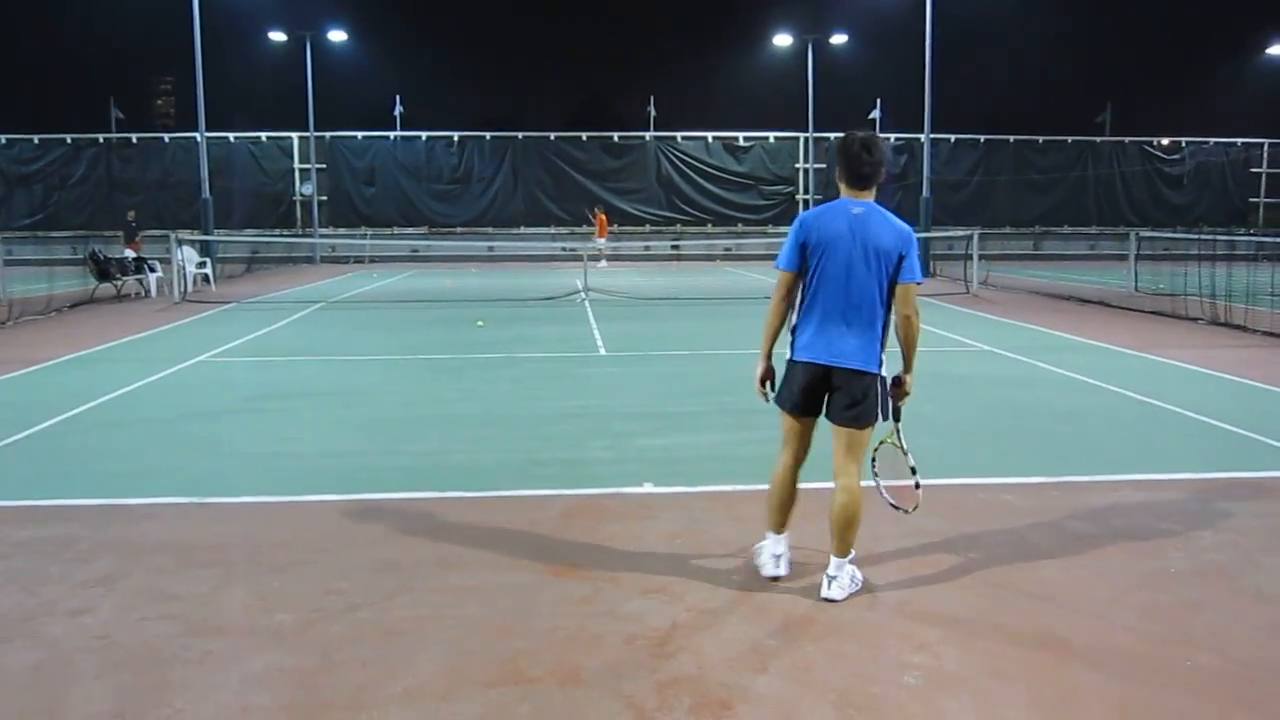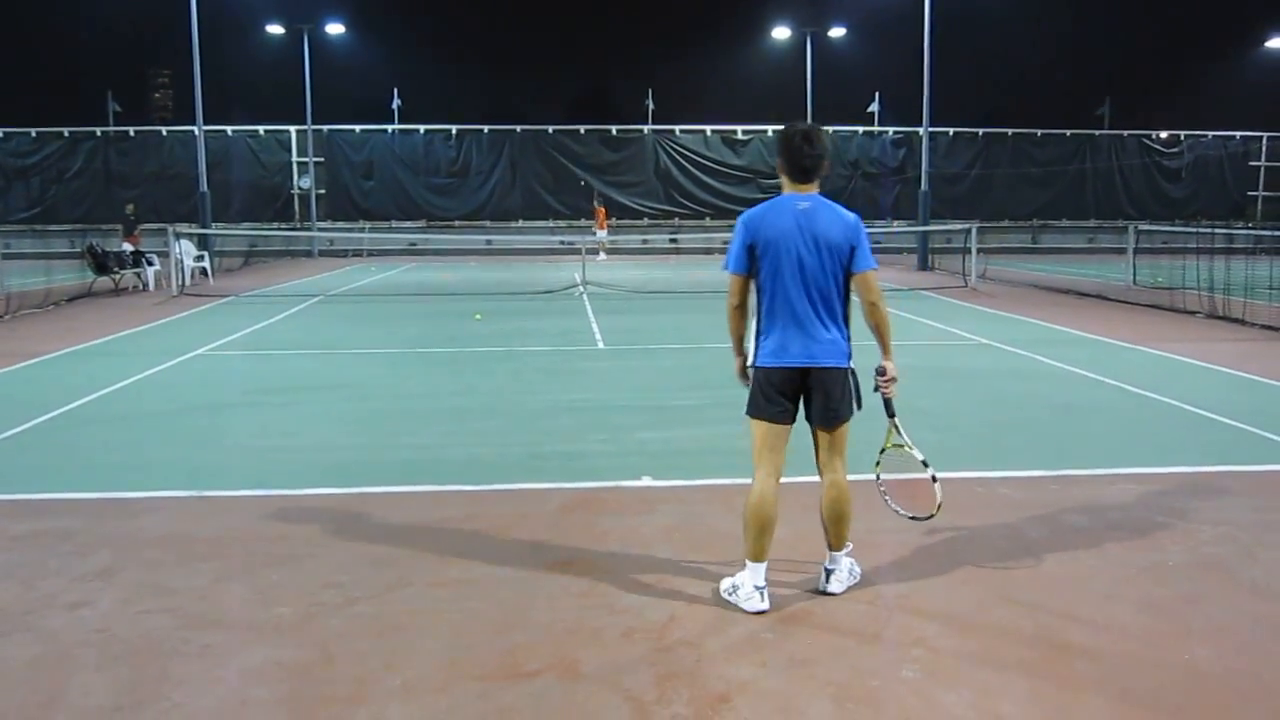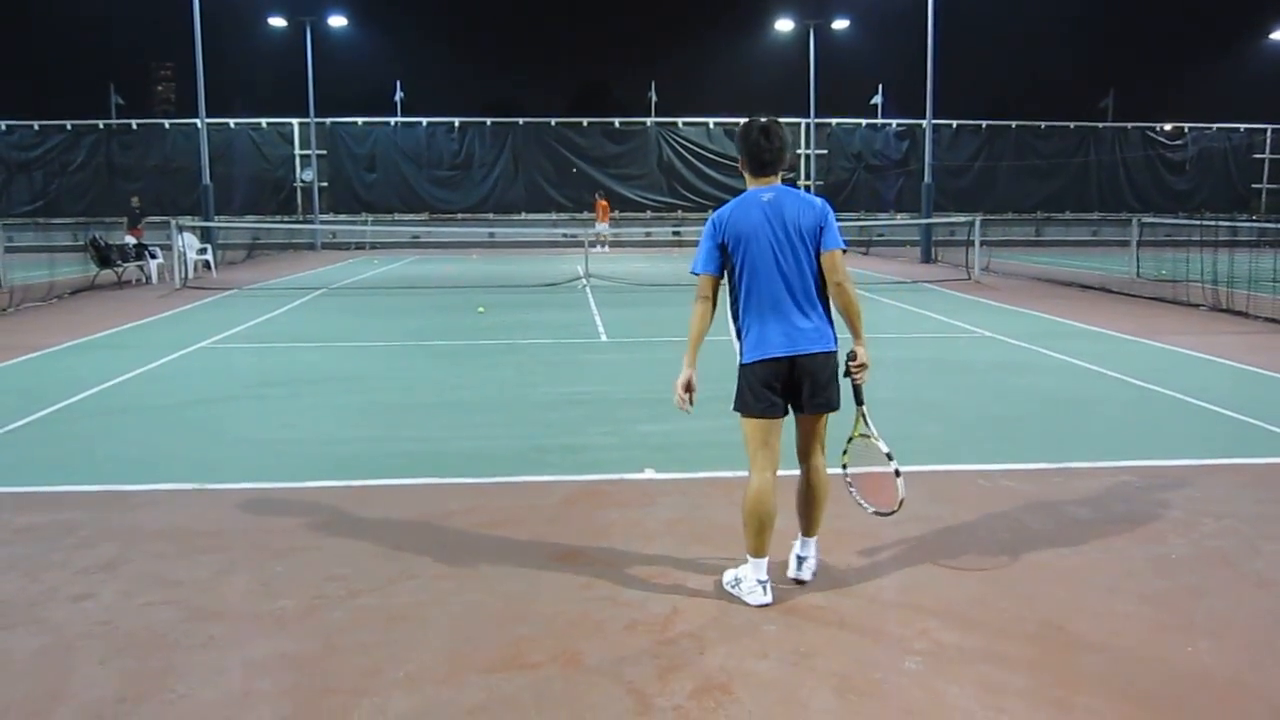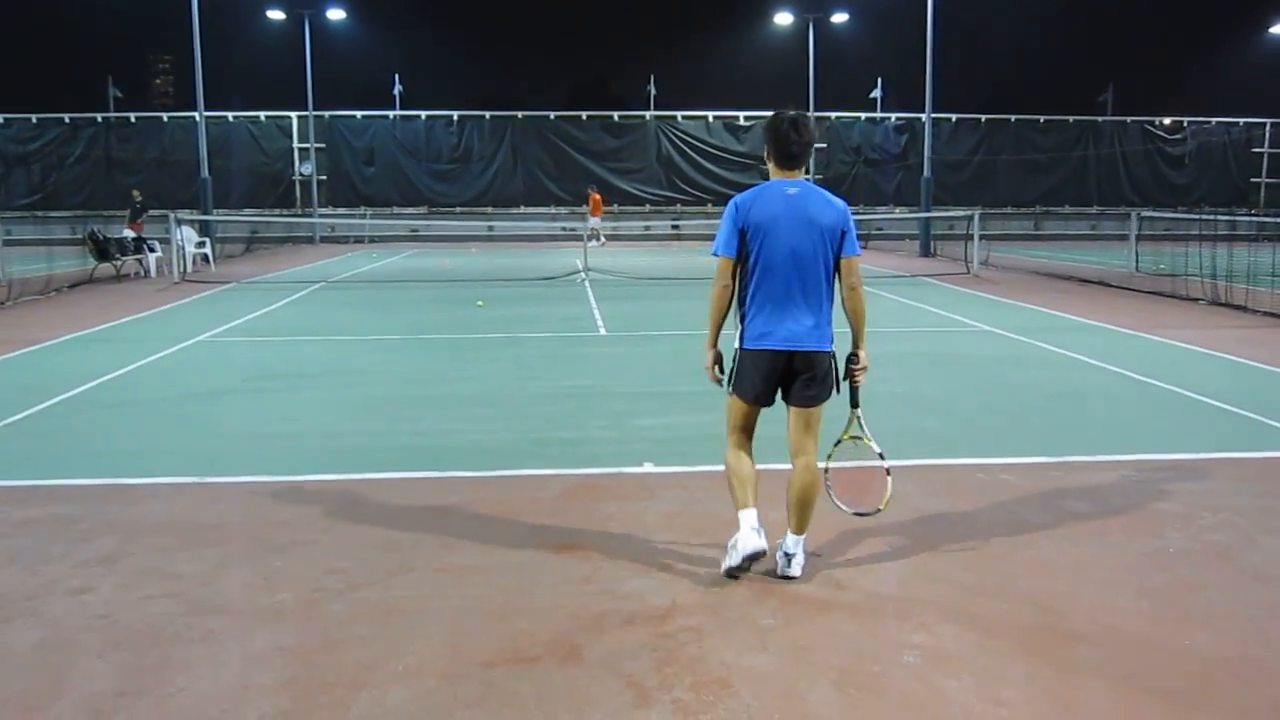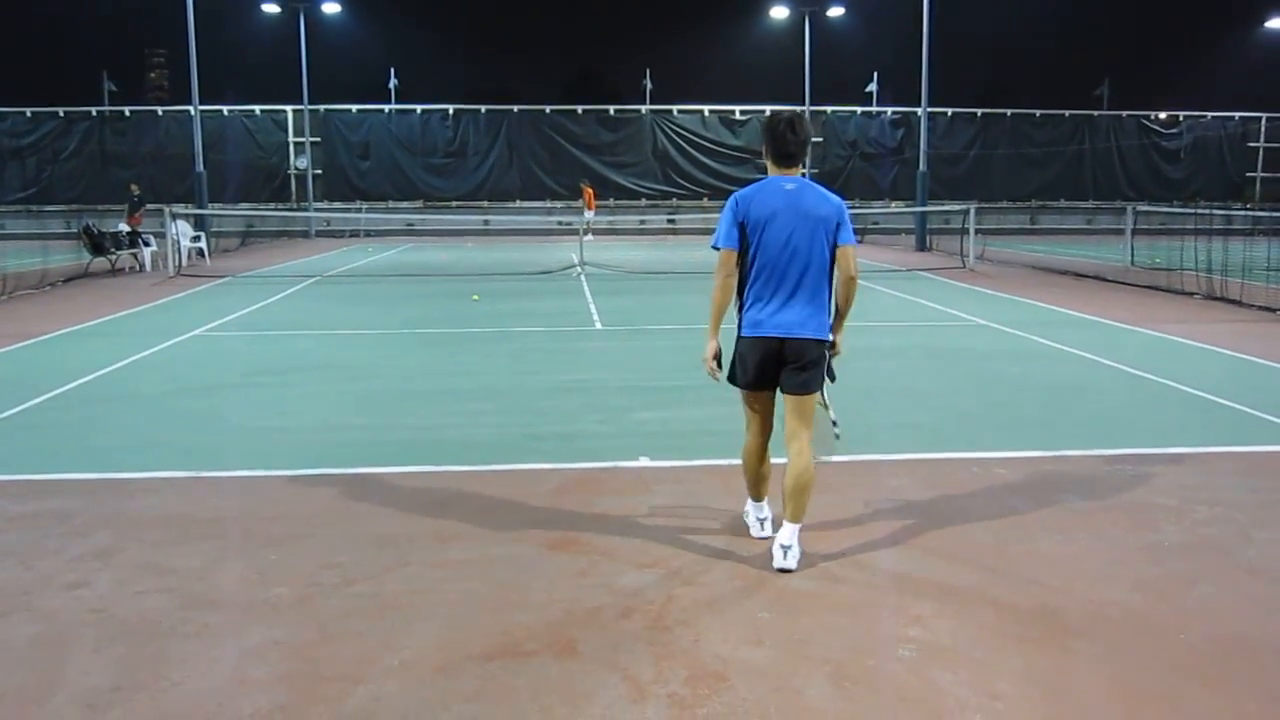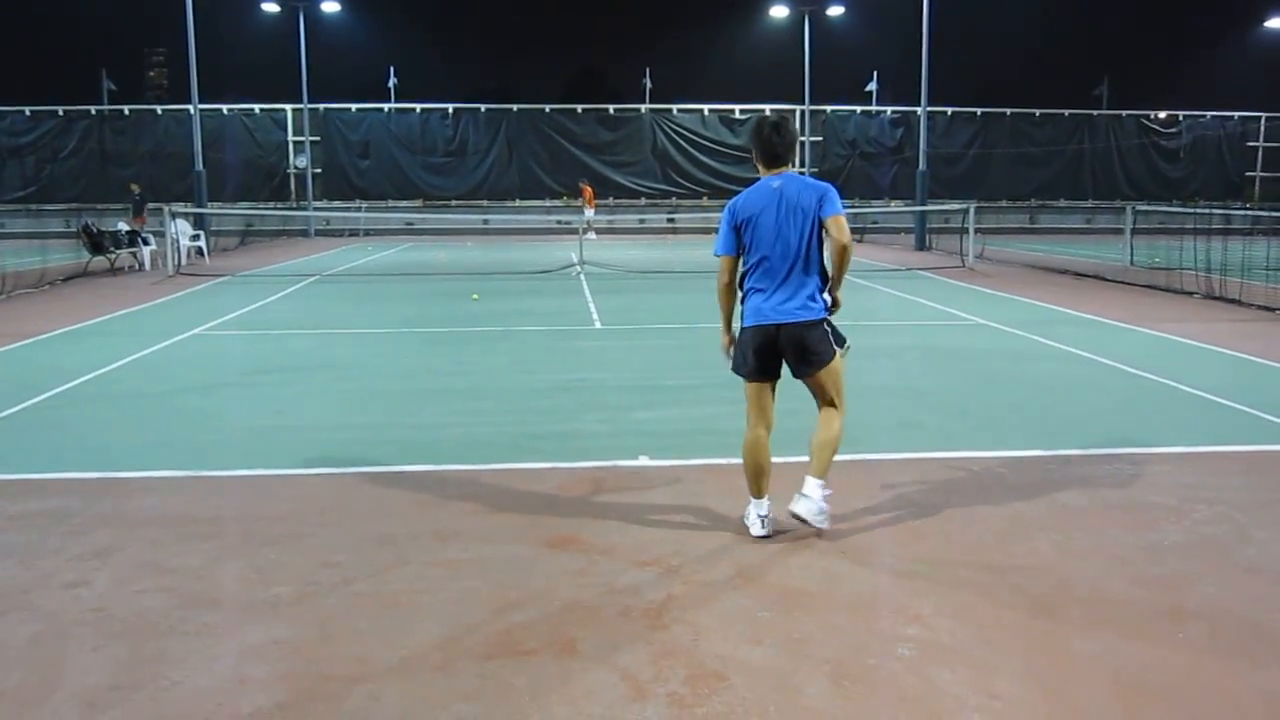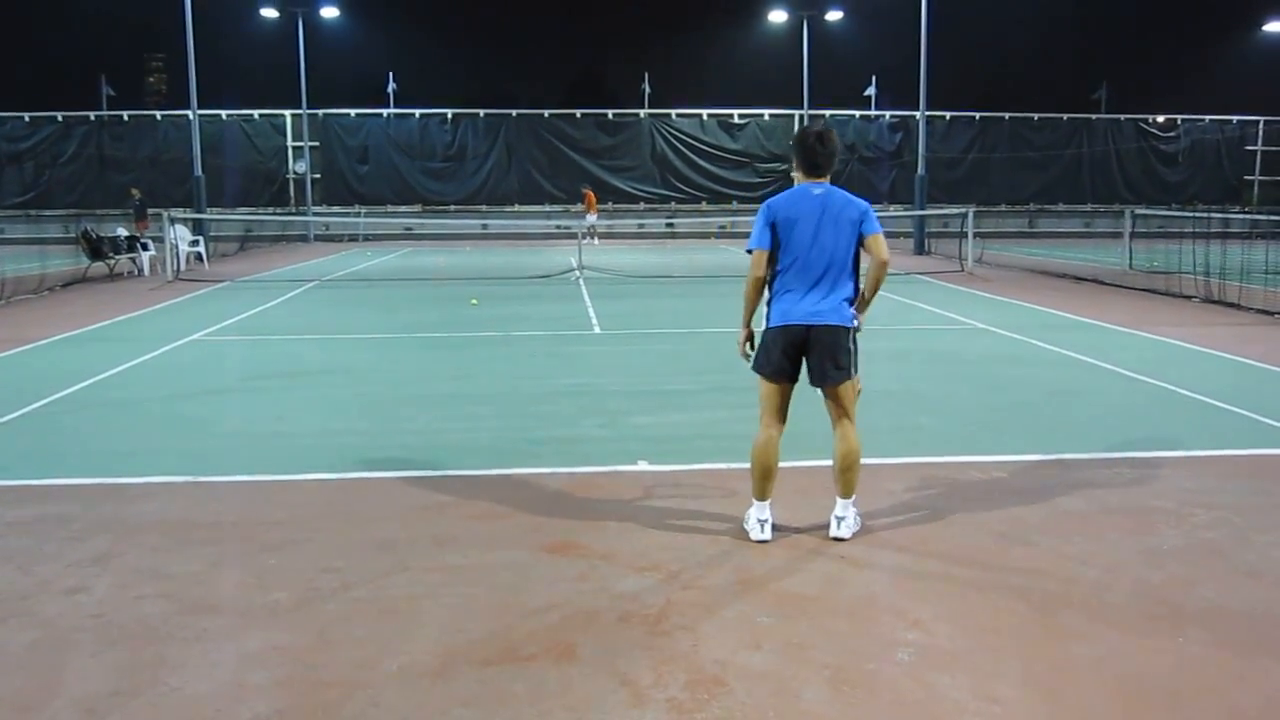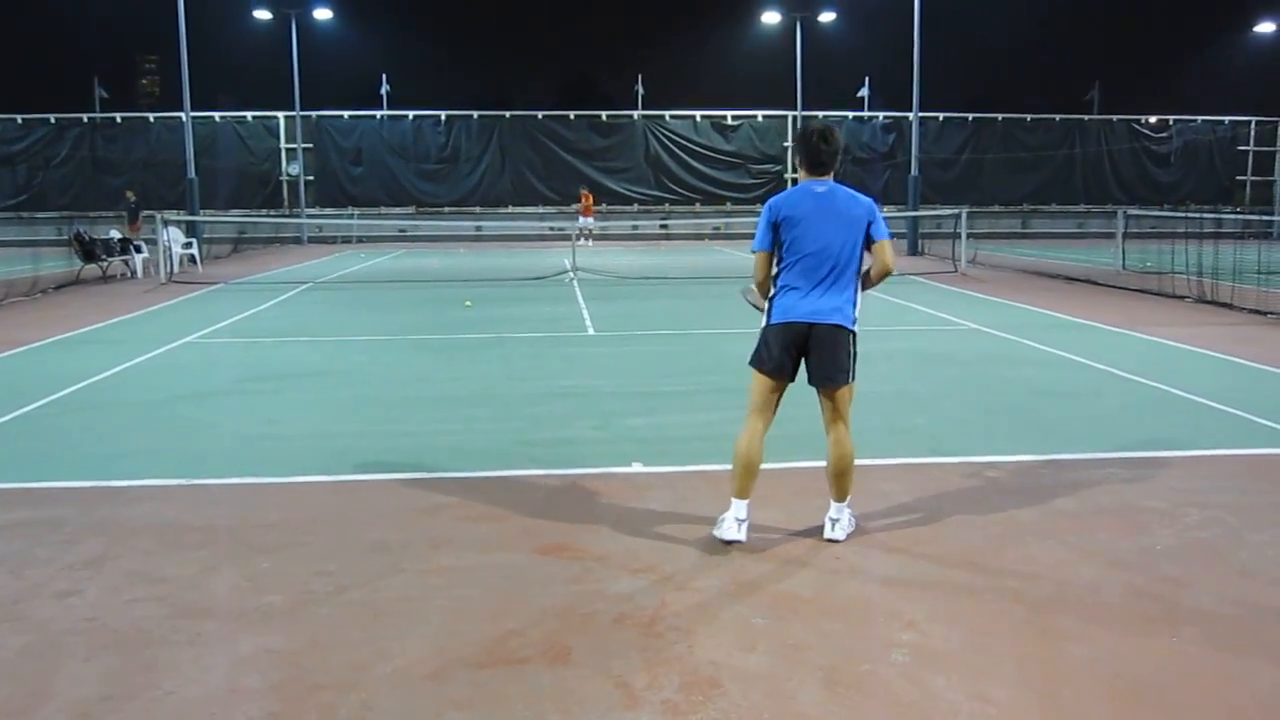
dt=0.4s
person 1, frame 1
left shoulder: (808, 223)
right shoulder: (901, 235)
left elbow: (782, 298)
right elbow: (906, 313)
left wrist: (765, 356)
right wrist: (907, 370)
left hip: (806, 358)
right hip: (860, 366)
left knee: (790, 456)
right knee: (847, 471)
left ankle: (774, 549)
right ankle: (839, 572)
person 1, frame 2
left shoulder: (753, 222)
right shoulder: (847, 223)
left elbow: (737, 301)
right elbow: (871, 299)
left wrist: (739, 353)
right wrist: (887, 356)
left hip: (773, 362)
right hip: (830, 362)
left knee: (765, 474)
right knee: (832, 472)
left ankle: (752, 582)
right ankle: (838, 567)
person 1, frame 3
left shoulder: (723, 220)
right shoulder: (816, 209)
left elbow: (704, 299)
right elbow: (838, 281)
left wrist: (688, 365)
right wrist: (859, 340)
left hip: (760, 357)
right hip: (817, 352)
left knee: (763, 467)
right knee: (813, 459)
left ankle: (756, 576)
right ankle: (805, 554)
person 1, frame 4
left shoulder: (743, 206)
right shoulder: (836, 210)
left elbow: (723, 284)
right elbow: (852, 286)
left wrist: (712, 344)
right wrist: (860, 345)
left hip: (758, 345)
right hip: (814, 347)
left knee: (737, 439)
right knee: (804, 450)
left ankle: (749, 526)
right ankle: (793, 550)
person 1, frame 5
left shoulder: (742, 202)
right shoulder: (832, 205)
left elbow: (726, 273)
right elbow: (849, 273)
left wrist: (713, 335)
right wrist: (838, 326)
left hip: (756, 334)
right hip: (809, 335)
left knee: (757, 429)
right knee: (799, 440)
left ankle: (758, 513)
right ankle: (788, 539)
person 1, frame 6
left shoulder: (738, 206)
right shoulder: (819, 192)
left elbow: (726, 278)
right elbow: (842, 240)
left wrist: (727, 328)
right wrist: (834, 288)
left hip: (756, 324)
right hip: (808, 320)
left knee: (758, 423)
right knee: (831, 408)
left ankle: (759, 511)
right ankle: (811, 493)
person 1, frame 7
left shoulder: (774, 208)
right shoulder: (856, 208)
left elbow: (757, 273)
right elbow: (881, 258)
left wrist: (745, 323)
right wrist: (861, 305)
left hip: (783, 325)
right hip: (834, 326)
left knee: (770, 424)
right knee: (844, 422)
left ankle: (760, 515)
right ankle: (844, 514)
person 1, frame 8
left shoulder: (778, 206)
right shoulder: (863, 206)
left elbow: (762, 276)
right elbow: (885, 266)
left hip: (784, 323)
right hip: (835, 326)
left knee: (756, 421)
right knee: (838, 426)
left ankle: (737, 516)
right ankle: (838, 516)
